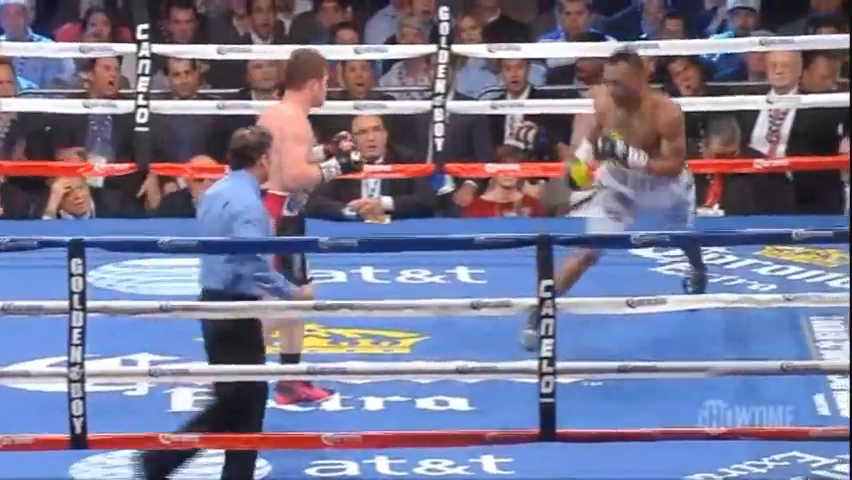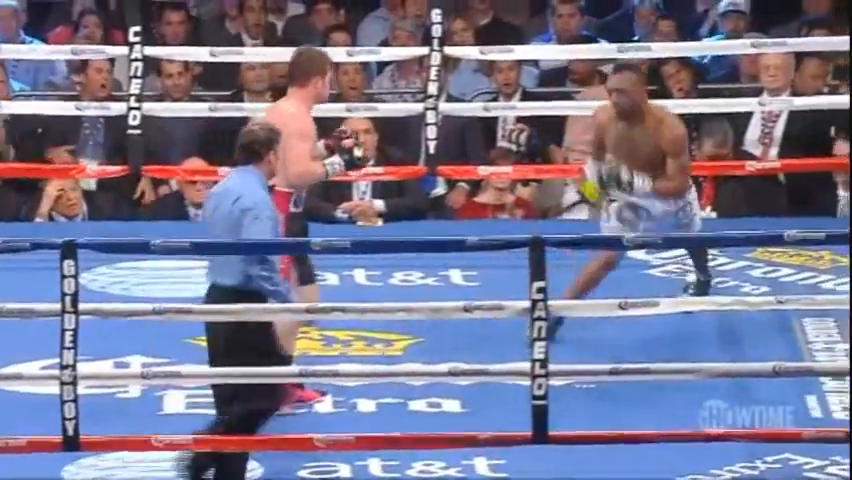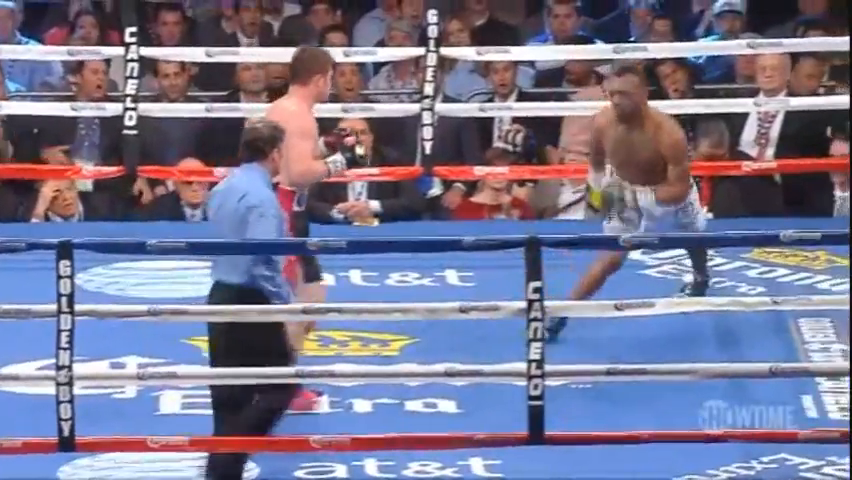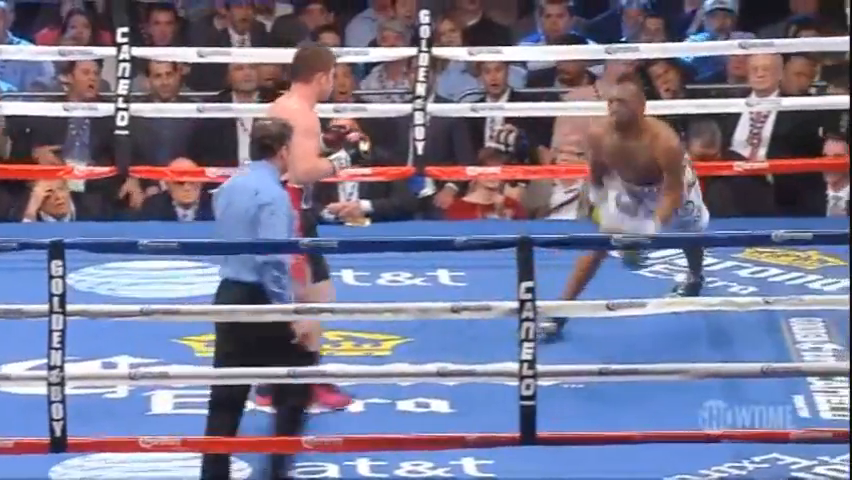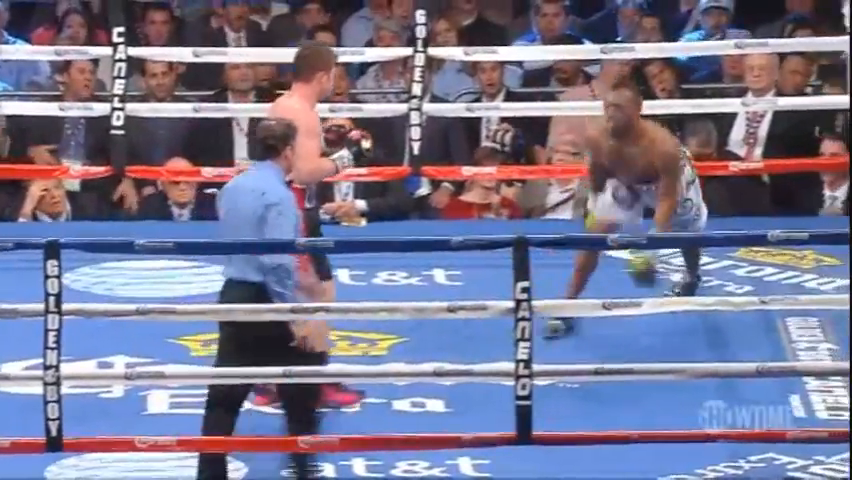
dt=0.1s
person 1, frame 1
left shoulder: (278, 112)
right shoulder: (294, 119)
right elbow: (294, 176)
left wrist: (324, 150)
right wrist: (337, 165)
left hip: (279, 212)
right hip: (276, 215)
left ankle: (289, 381)
person 1, frame 2
left shoulder: (280, 109)
right shoulder: (298, 116)
right elbow: (297, 173)
left wrist: (326, 147)
right wrist: (339, 161)
left hip: (278, 209)
right hip: (281, 212)
left knee: (296, 301)
right knee: (303, 302)
left ankle: (283, 382)
person 1, frame 3
left shoulder: (281, 107)
right shoulder: (300, 115)
right elbow: (301, 170)
left wrist: (326, 144)
right wrist: (342, 158)
left hip: (277, 207)
right hip: (287, 211)
right knee: (310, 301)
person 1, frame 4
left shoulder: (282, 105)
right shoulder: (303, 114)
right elbow: (304, 170)
left wrist: (325, 142)
right wrist: (343, 156)
right hip: (291, 209)
right knee: (319, 297)
right ankle: (314, 384)
person 1, frame 5
left shoulder: (283, 104)
right shoulder: (303, 113)
right elbow: (307, 171)
left wrist: (322, 139)
right wrist: (347, 154)
right hip: (295, 208)
right knee: (320, 294)
left ankle: (267, 382)
right ankle: (322, 383)
person 2, frame 1
left shoulder: (215, 193)
right shoulder: (246, 203)
right elbow: (252, 264)
right wrist: (292, 294)
left hip: (213, 302)
left knee: (234, 399)
right knee: (239, 400)
person 2, frame 2
left shoulder: (221, 189)
right shoulder: (255, 198)
right elbow: (259, 262)
right wrist: (288, 301)
left hip: (219, 300)
right hip: (243, 305)
left knee: (234, 398)
right knee: (264, 395)
person 2, frame 3
left shoulder: (222, 188)
right shoulder: (261, 196)
right elbow: (263, 260)
left wrist: (275, 292)
right wrist: (287, 306)
left hip: (221, 297)
right hip: (250, 302)
left knee: (229, 394)
right knee: (278, 388)
person 2, frame 4
left shoulder: (229, 186)
right shoulder: (272, 193)
right elbow: (272, 260)
left wrist: (289, 289)
left hip: (229, 295)
right hip: (259, 301)
left knee: (227, 393)
right knee: (296, 384)
person 2, frame 5
left shoulder: (233, 186)
right shoulder: (279, 195)
right elbow: (276, 262)
left wrist: (296, 276)
right wrist: (295, 317)
left hip: (232, 296)
right hip: (264, 301)
left knee: (224, 393)
right knee: (301, 390)
person 3, frame 1
left shoulder: (667, 114)
right shoulder: (604, 103)
left elbow: (675, 168)
left wrist: (628, 156)
right wrist: (582, 158)
left hip: (664, 181)
right hip: (619, 181)
left knee: (684, 233)
right knee: (591, 251)
left ankle: (699, 276)
right ankle: (542, 312)
person 3, frame 2
left shoulder: (669, 129)
right shoulder: (603, 117)
left elbow: (679, 185)
left wrist: (635, 182)
right wrist: (592, 177)
left hip: (670, 193)
right hip: (624, 192)
right knee: (609, 258)
left ankle: (703, 279)
right ankle: (556, 315)
person 3, frame 3
left shoulder: (669, 135)
right shoulder: (602, 124)
left elbow: (680, 189)
left wrist: (641, 200)
right wrist: (597, 188)
left hip: (671, 188)
right hip: (624, 187)
right knee: (613, 258)
left ankle: (701, 278)
right ankle: (560, 315)
person 3, frame 4
left shoulder: (665, 143)
right shoulder: (599, 134)
left elbow: (673, 194)
left wrist: (649, 231)
right wrist: (598, 202)
left hip: (667, 190)
right hip: (626, 186)
left knee: (692, 235)
right knee: (599, 245)
left ankle: (695, 280)
person 3, frame 5
left shoulder: (662, 146)
right shoulder: (596, 138)
left elbow: (668, 198)
right wrist: (594, 208)
left hip: (671, 176)
right hip: (626, 180)
left knee: (687, 235)
right knee: (595, 233)
left ankle: (691, 278)
